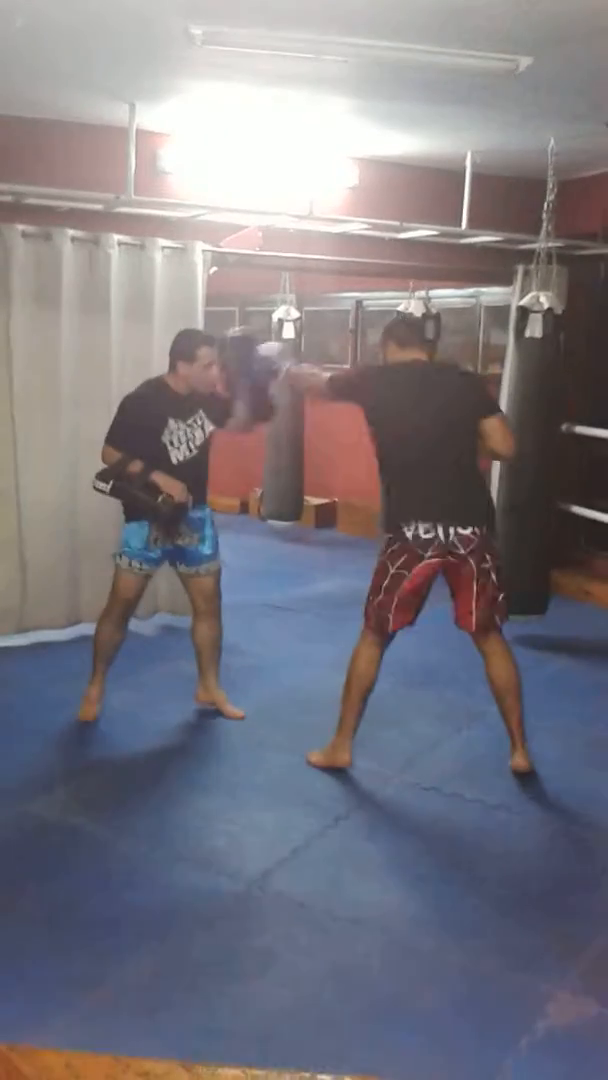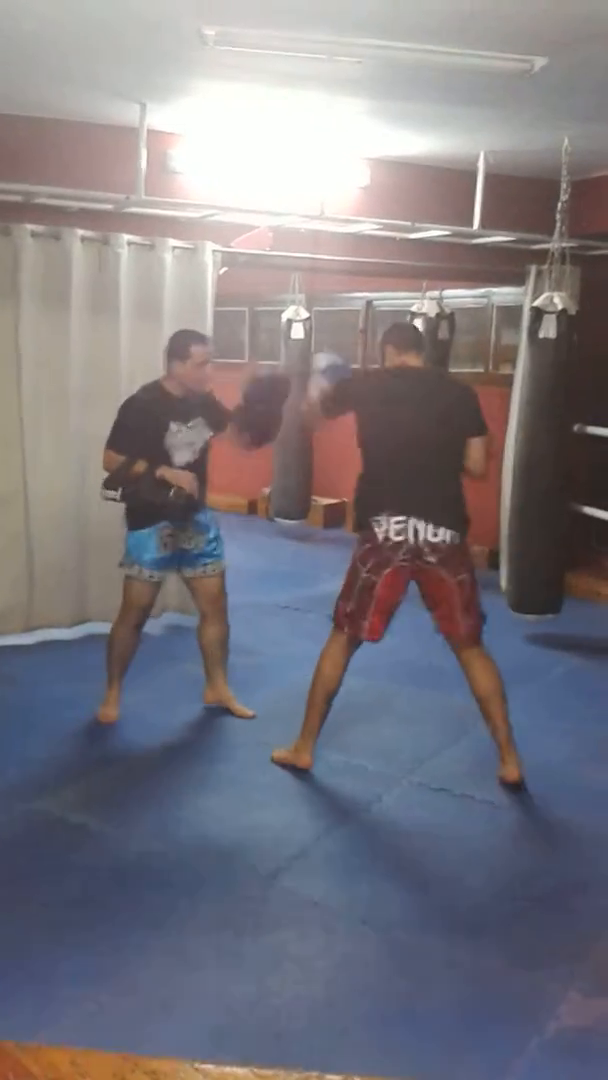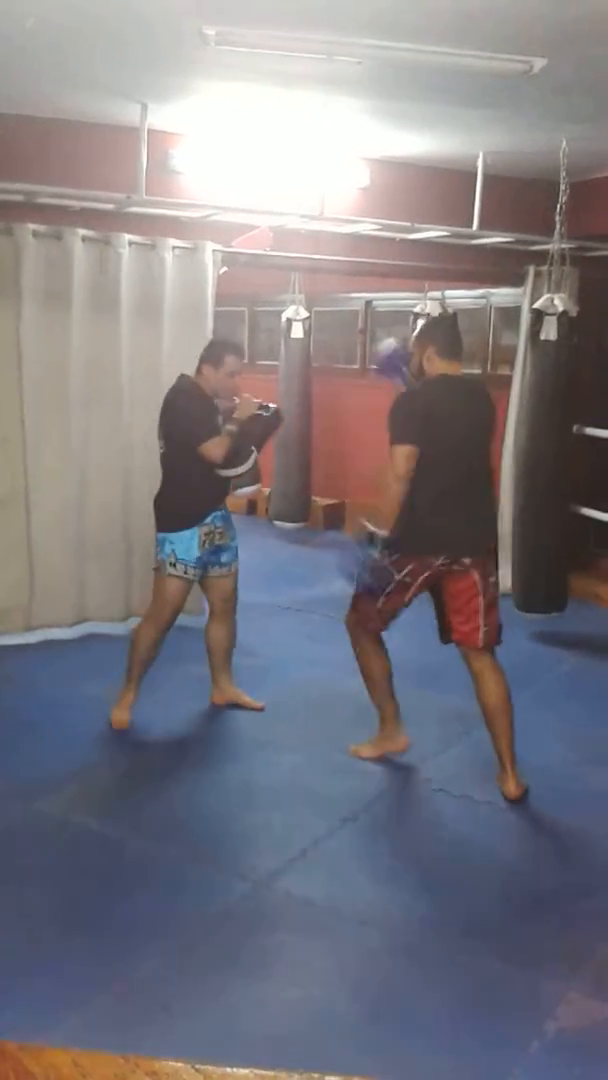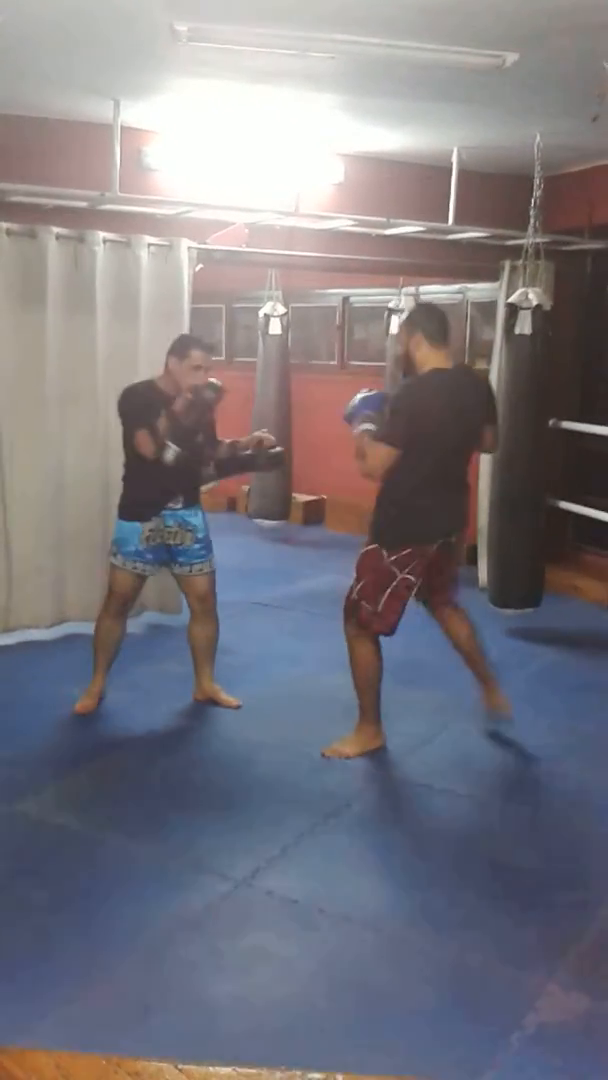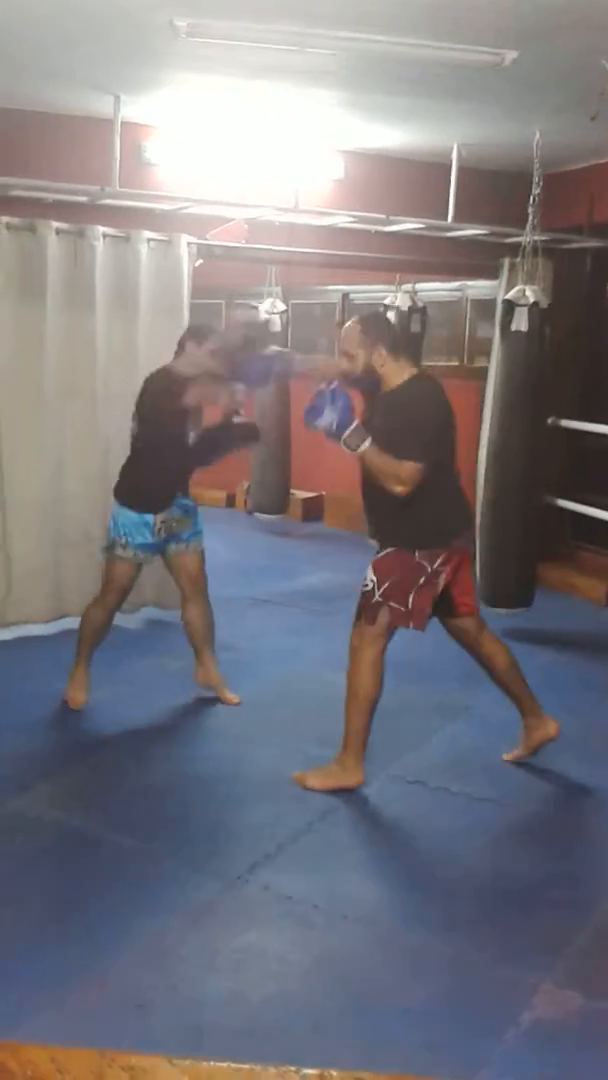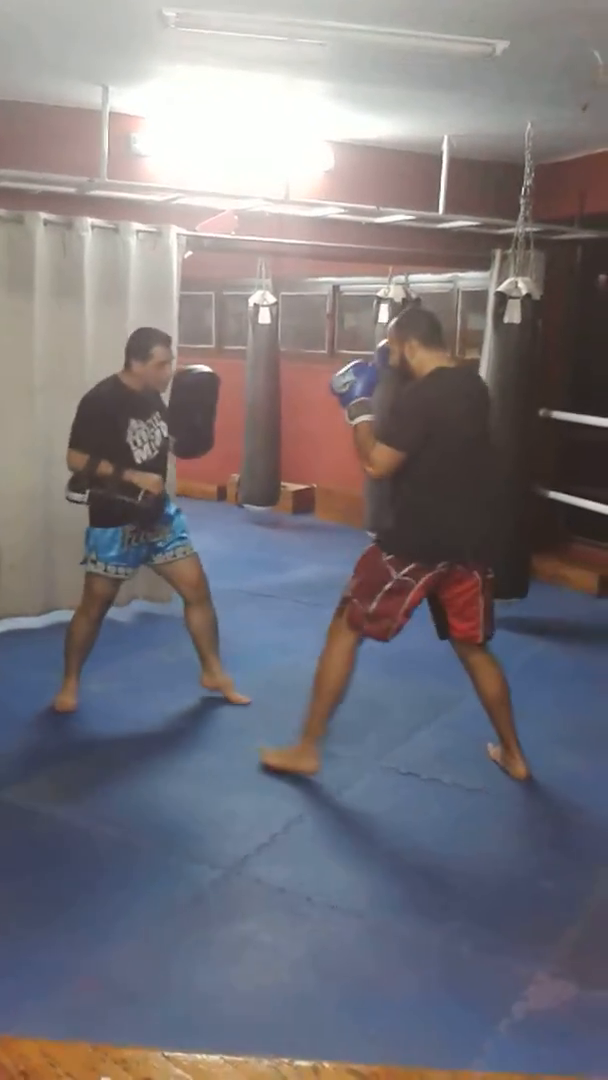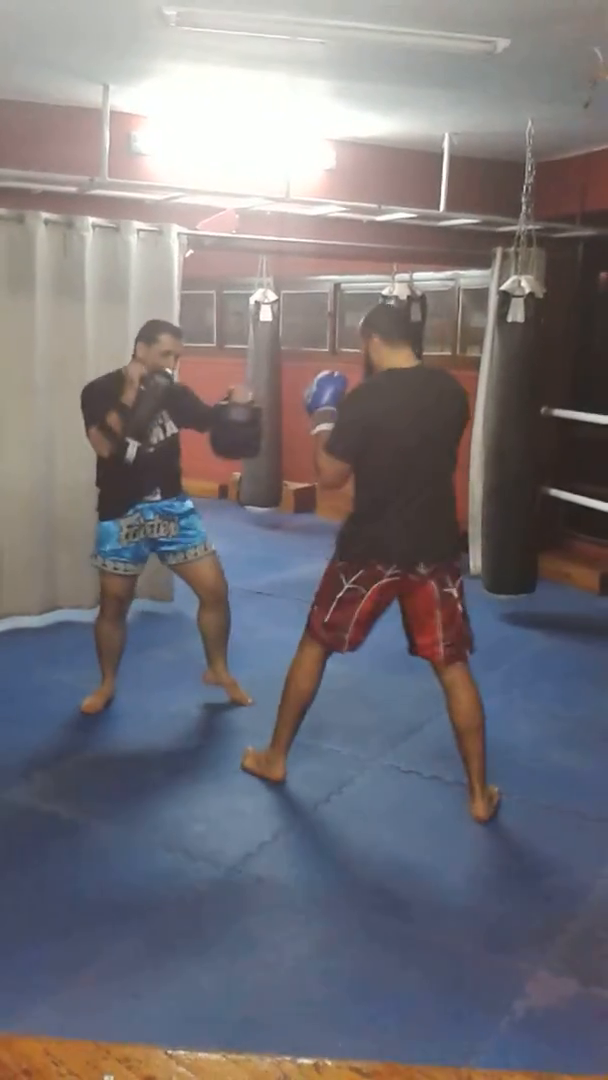
dt=0.7s
person 1, frame 1
left shoulder: (376, 381)
right shoulder: (466, 383)
left elbow: (312, 382)
right elbow: (503, 447)
left wrist: (289, 366)
left hip: (411, 531)
right hip: (469, 528)
left knee: (374, 636)
right knee: (489, 636)
left ankle: (340, 747)
right ankle: (519, 750)
person 1, frame 2
left shoulder: (368, 385)
right shoulder: (459, 393)
left elbow: (321, 407)
right elbow: (478, 465)
left wrist: (328, 380)
left hip: (386, 534)
right hip: (444, 535)
left knee: (342, 638)
right knee: (469, 647)
left ankle: (303, 747)
right ankle: (509, 761)
person 1, frame 3
left shoulder: (415, 401)
right shoulder: (480, 398)
left elbow: (401, 472)
left wrist: (382, 539)
left hip: (423, 542)
right hip: (473, 543)
left knee: (363, 624)
right knee: (480, 656)
left ankle: (391, 735)
right ankle: (509, 772)
person 1, frame 4
left shoulder: (413, 395)
right shoulder: (476, 386)
left elbow: (374, 466)
right elbow: (487, 441)
left wrist: (362, 425)
left hip: (405, 530)
right hip: (448, 522)
left knee: (359, 624)
right knee: (444, 605)
left ankle: (369, 730)
right ankle: (492, 694)
person 1, frame 5
left shoulder: (418, 402)
right shoulder: (387, 389)
left elbow: (401, 481)
left wrist: (351, 434)
left hip: (422, 540)
right hip: (441, 532)
left knee: (367, 639)
right knee: (470, 627)
left ankle: (348, 765)
right ankle: (537, 720)
person 1, frame 6
left shoulder: (418, 397)
right shoulder: (472, 387)
left elbow: (376, 464)
left wrist: (357, 406)
right wrist: (386, 398)
left hip: (415, 544)
right hip: (470, 543)
left knee: (344, 630)
right knee: (474, 648)
left ankle: (305, 750)
right ankle: (513, 754)
person 1, frame 7
left shoulder: (364, 398)
right shoulder: (452, 391)
left elbow: (330, 477)
left wrist: (321, 418)
left hip: (370, 549)
right hip: (435, 550)
left knee: (314, 644)
right knee: (453, 669)
left ankle: (275, 756)
right ankle: (479, 794)
person 2, frame 1
left shoulder: (203, 395)
right shoulder: (142, 402)
right elbow: (111, 456)
right wrist: (159, 478)
left hip: (195, 516)
right hip: (148, 520)
left knee: (208, 604)
right knee: (121, 606)
left ankle: (209, 689)
right ankle: (94, 689)
person 2, frame 2
left shoulder: (200, 400)
right shoulder: (142, 406)
right elbow: (112, 461)
right wrist: (163, 472)
left hip: (196, 520)
right hip: (152, 524)
left knee: (214, 605)
right knee: (134, 613)
left ankle: (217, 688)
right ankle: (112, 693)
person 2, frame 3
left shoulder: (204, 401)
right shoulder: (184, 399)
left elbow: (221, 451)
right elbow: (216, 452)
left wrist: (240, 424)
right wrist: (237, 421)
left hip: (214, 517)
right hip: (183, 521)
left knee: (224, 605)
right knee: (164, 612)
left ankle: (223, 686)
right ankle: (127, 694)
person 2, frame 4
left shoulder: (202, 402)
right shoulder: (136, 397)
left elbow: (215, 450)
right elbow: (148, 447)
left wrist: (246, 444)
right wrist: (178, 409)
left hip: (187, 516)
right hip: (141, 518)
left knee: (204, 602)
right knee: (118, 603)
left ankle: (205, 684)
right ankle: (97, 685)
person 2, frame 5
left shoulder: (190, 389)
right shoulder: (162, 383)
right elbow: (197, 396)
left wrist: (229, 427)
left hip: (178, 502)
right hip: (139, 506)
left knee: (196, 587)
right knee: (114, 592)
left ankle: (208, 672)
right ankle: (79, 673)
person 2, frame 6
left shoulder: (151, 397)
right shoulder: (100, 402)
right elbow: (77, 461)
right wrist: (133, 476)
left hip: (160, 512)
right hip: (115, 520)
left knee: (197, 591)
right knee: (94, 606)
left ankle: (214, 673)
right ankle: (70, 682)
person 2, frame 7
left shoulder: (175, 393)
right shoulder: (99, 391)
left elbow: (217, 425)
right elbow: (104, 446)
left wrist: (236, 405)
right wrist: (130, 395)
left hip: (172, 508)
right hip: (122, 515)
left knee: (215, 590)
right knee: (113, 605)
left ankle: (218, 669)
right ankle: (107, 684)
